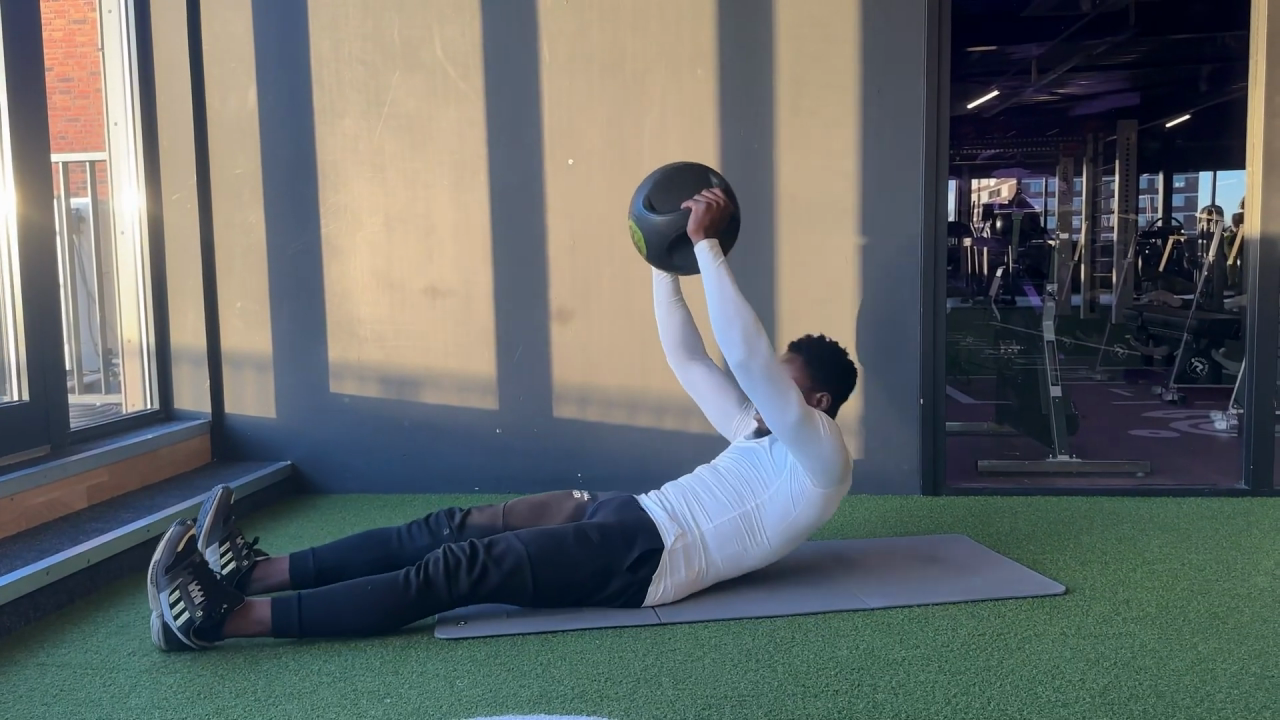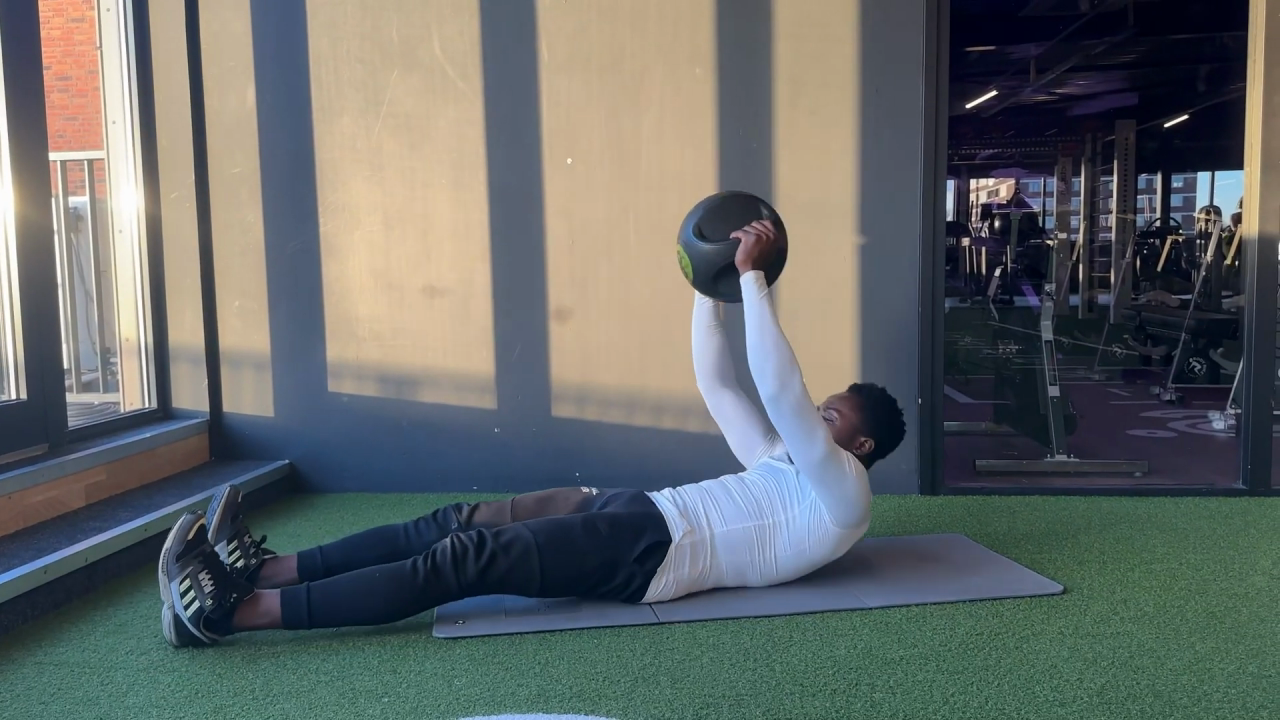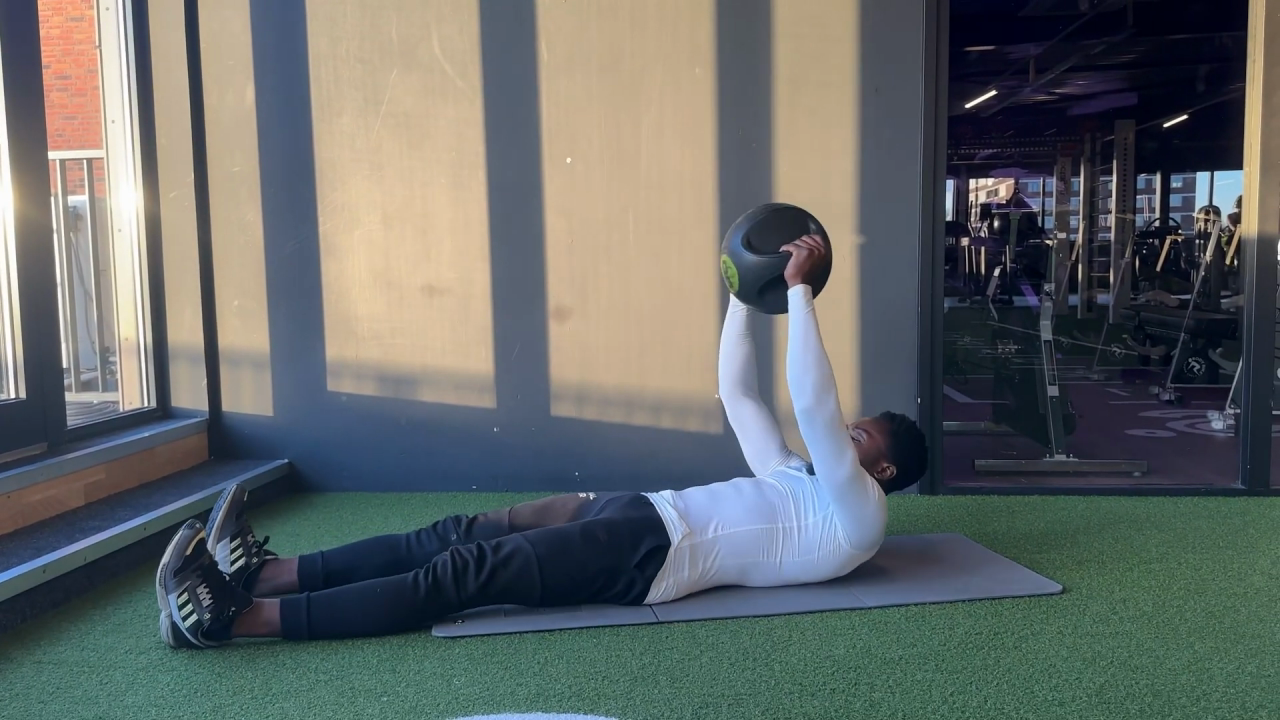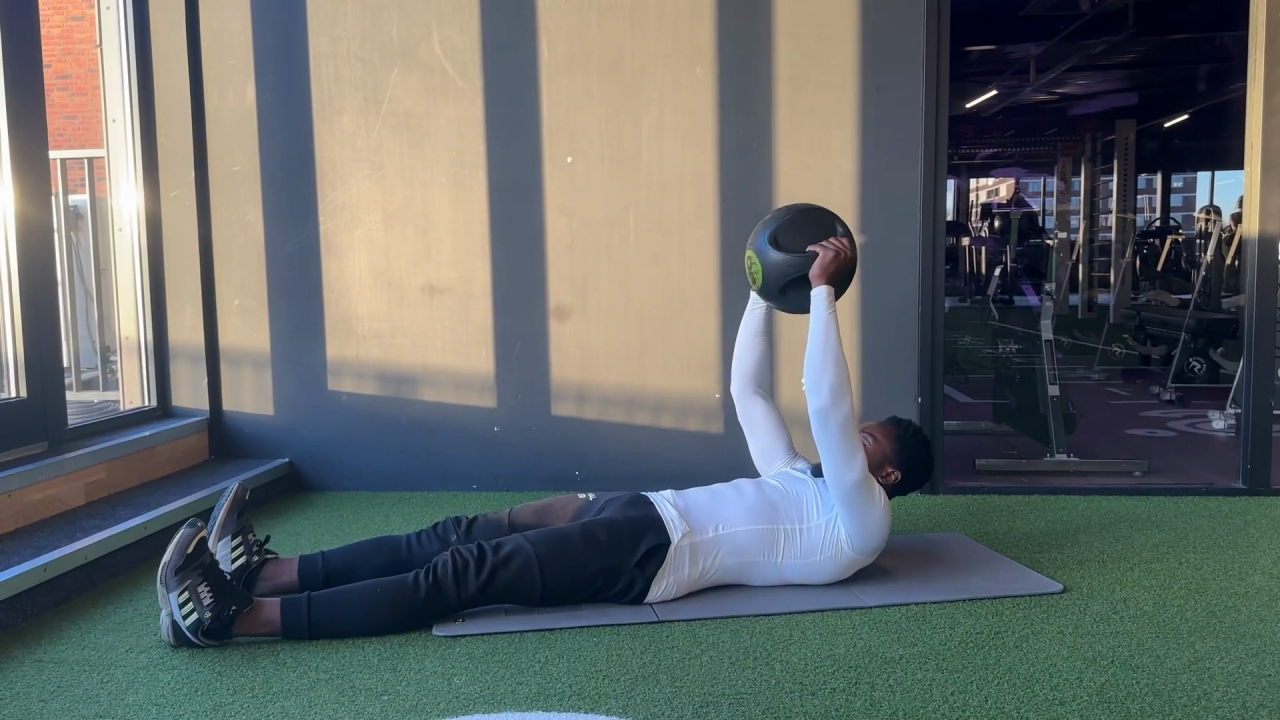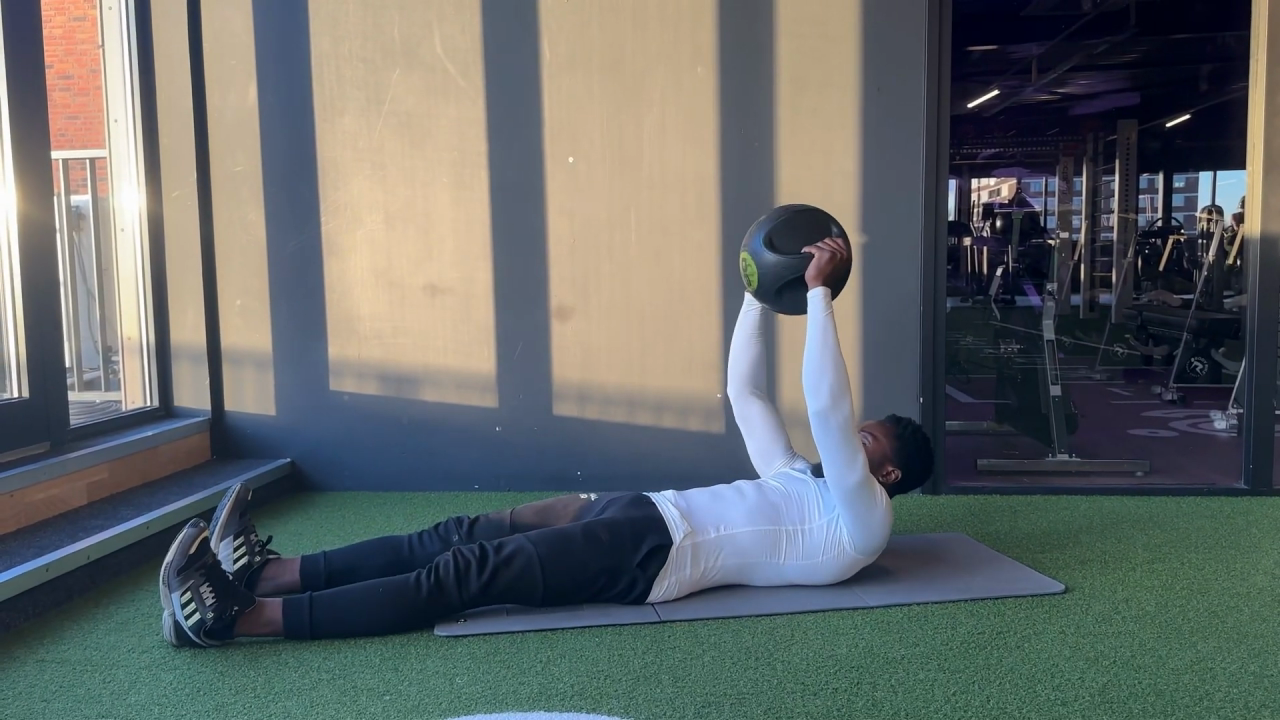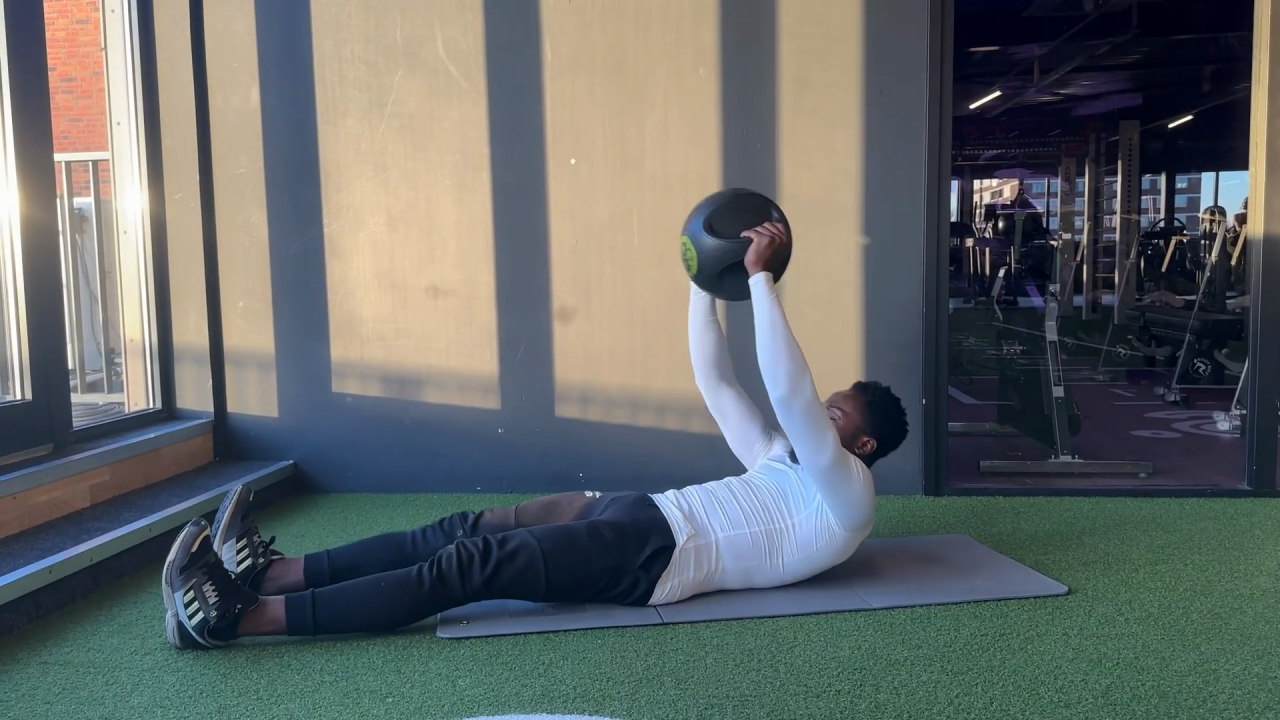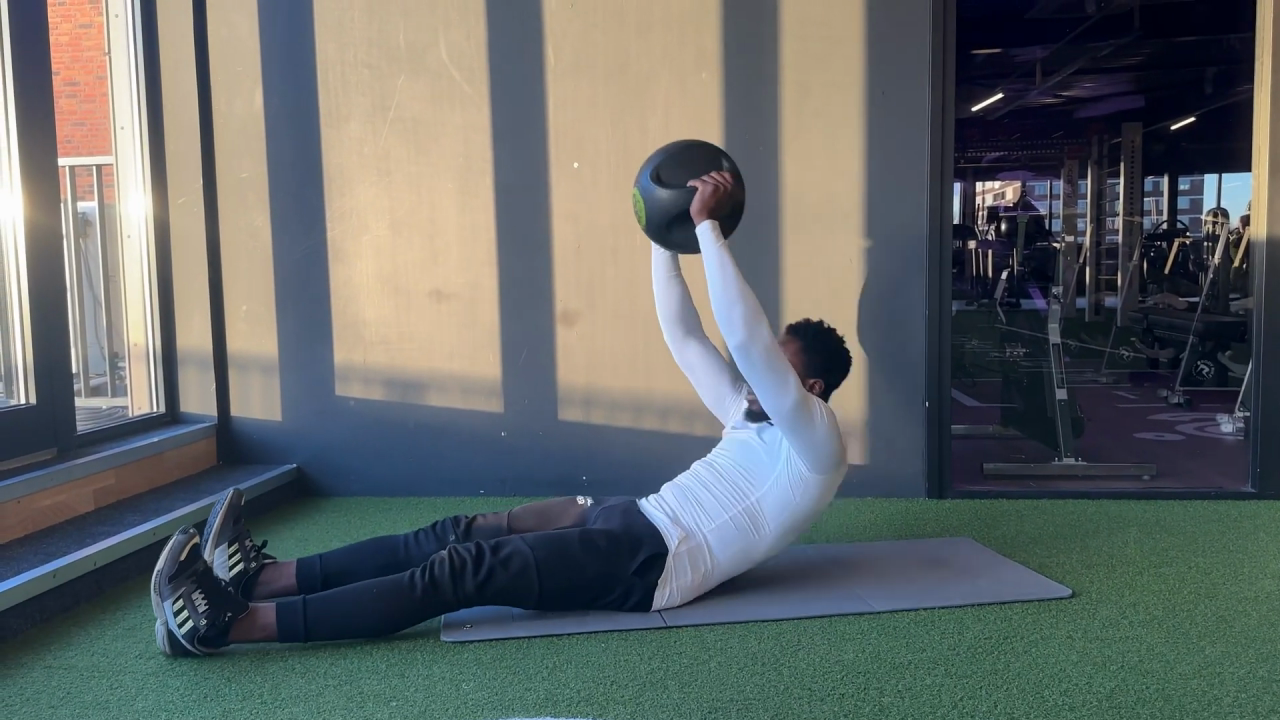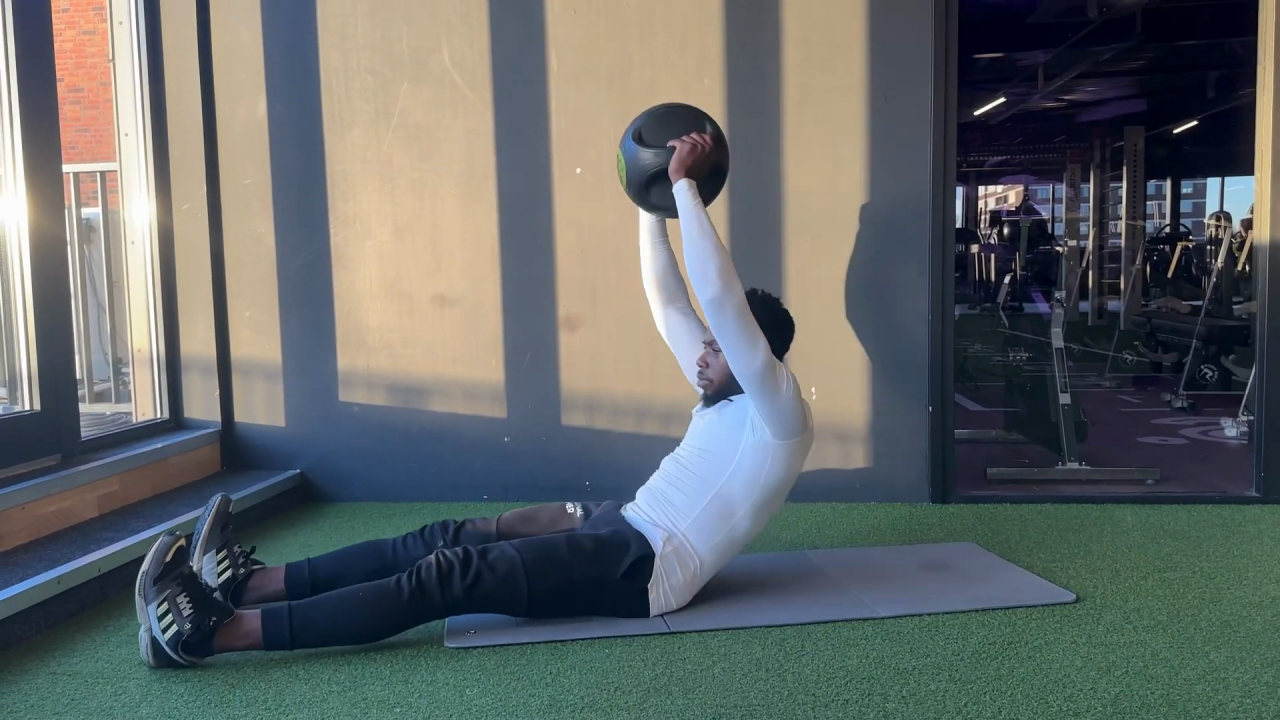
dt=0.3s
person 1, frame 1
left shoulder: (821, 459)
right shoulder: (761, 433)
left elbow: (746, 359)
right elbow: (687, 358)
left wrist: (707, 244)
left hip: (643, 557)
right hip: (624, 513)
left knee: (459, 567)
right knee: (447, 528)
left ankle: (228, 615)
right ankle: (258, 568)
person 1, frame 2
left shoulder: (844, 494)
right shoulder: (785, 462)
left elbow: (781, 393)
right elbow: (717, 385)
left wrist: (752, 275)
right wrist: (708, 285)
left hip: (652, 549)
right hip: (632, 511)
left knee: (466, 559)
right knee: (453, 526)
left ankle: (236, 611)
right ankle: (265, 568)
person 1, frame 3
left shoulder: (857, 517)
right shoulder: (795, 480)
left elbow: (814, 406)
right elbow: (738, 395)
left wrist: (799, 290)
right wrist: (743, 294)
left hip: (650, 552)
right hip: (635, 513)
left knee: (467, 573)
right knee: (455, 536)
left ankle: (236, 617)
right ankle: (264, 569)
person 1, frame 4
left shoulder: (859, 522)
right shoulder: (797, 481)
left elbow: (829, 406)
right elbow: (749, 393)
left wrist: (823, 290)
right wrist: (765, 293)
left hip: (652, 550)
right hip: (636, 512)
left knee: (466, 571)
right knee: (458, 535)
left ankle: (237, 615)
right ankle: (266, 568)
person 1, frame 5
left shoulder: (863, 521)
right shoulder: (800, 480)
left elbow: (827, 409)
right elbow: (745, 392)
left wrist: (820, 291)
right wrist: (760, 289)
left hip: (651, 552)
right hip: (637, 513)
left knee: (467, 574)
right knee: (457, 537)
left ankle: (240, 616)
right ankle: (266, 569)
person 1, frame 6
left shoulder: (848, 501)
right shoulder: (783, 464)
left elbow: (790, 396)
right elbow: (713, 380)
left wrist: (761, 277)
right wrist: (706, 278)
left hip: (653, 553)
right hip: (636, 513)
left knee: (472, 564)
right knee: (459, 533)
left ankle: (241, 615)
right ankle: (270, 572)
person 1, frame 7
left shoulder: (817, 443)
right shoulder: (754, 417)
left elbow: (750, 339)
right elbow: (684, 338)
left wrist: (708, 224)
right wrist: (665, 238)
left hip: (652, 560)
right hip: (629, 518)
left knee: (464, 571)
right knee: (457, 535)
left ankle: (229, 622)
right ankle: (262, 575)
person 1, frame 8
left shoulder: (780, 413)
right shoulder: (724, 395)
left elbow: (721, 297)
right elbow: (670, 305)
left wrist: (685, 184)
right wrist: (653, 206)
left hip: (641, 567)
right hip: (614, 524)
left knee: (451, 576)
right knee: (445, 541)
right ankle: (250, 581)
